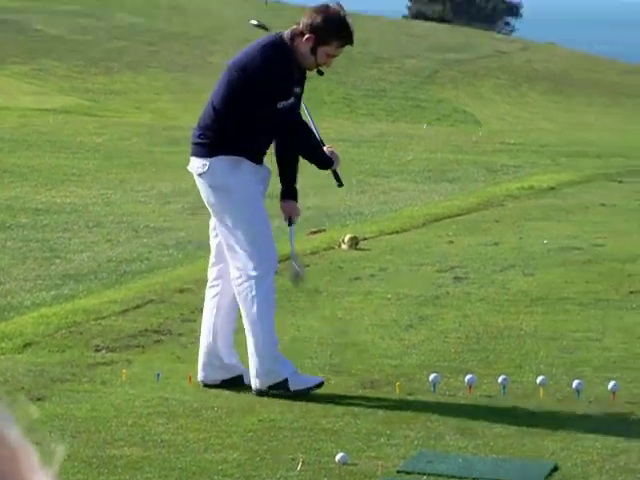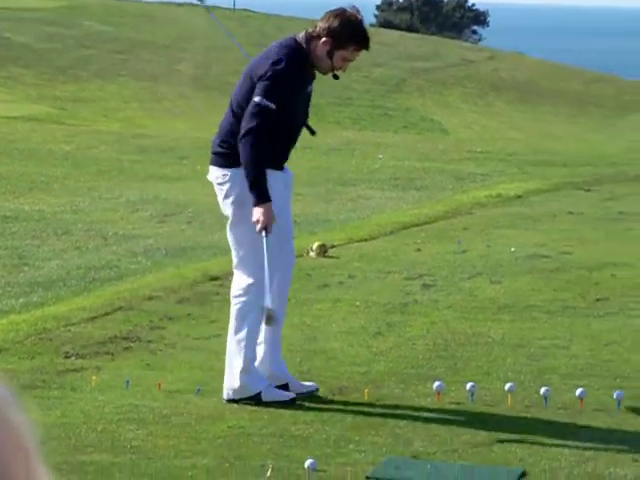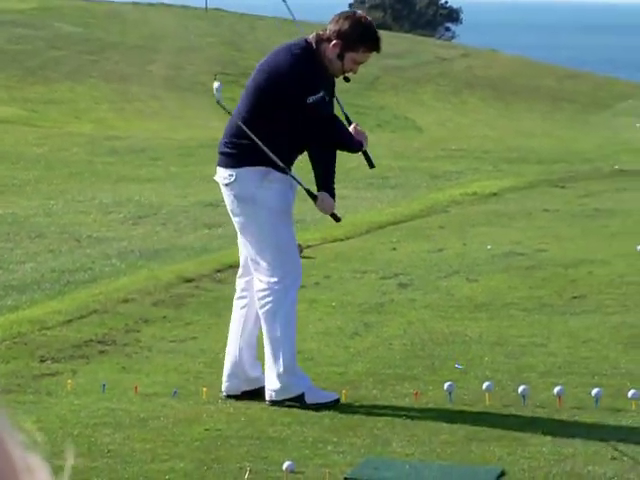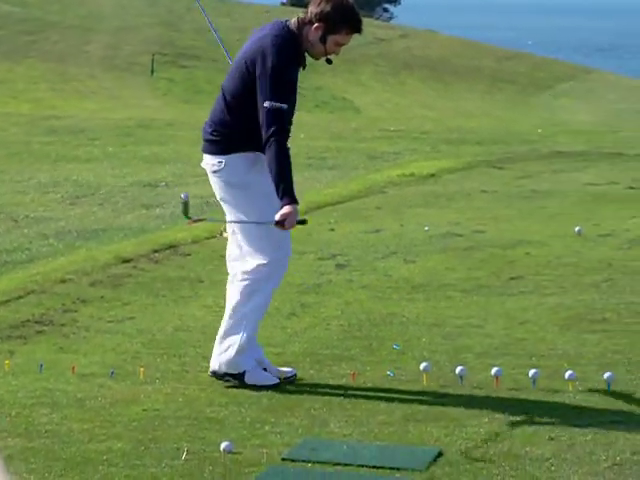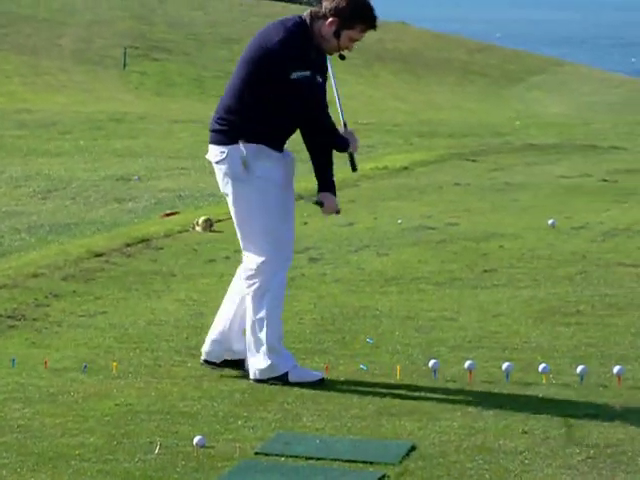
dt=0.7s
person 1, frame 1
left shoulder: (289, 64)
right shoulder: (269, 63)
left elbow: (284, 132)
right elbow: (292, 131)
left wrist: (289, 193)
right wrist: (326, 160)
left hip: (236, 163)
right hip: (223, 163)
left knee: (229, 265)
right knee: (256, 262)
left ankle: (216, 366)
right ankle: (268, 371)
person 1, frame 2
left shoulder: (298, 59)
right shoulder: (283, 66)
right elbow: (253, 132)
left wrist: (299, 122)
right wrist: (259, 200)
left hip: (268, 170)
right hip: (242, 172)
left knee: (278, 272)
right knee: (256, 274)
left ankle: (269, 372)
right ankle: (242, 382)
person 1, frame 3
left shoulder: (319, 73)
right shoulder: (293, 66)
left elbow: (321, 135)
right elbow: (327, 127)
left wrist: (325, 190)
right wrist: (355, 141)
left hip: (267, 174)
right hip: (249, 174)
left knee: (257, 275)
right knee: (279, 273)
left ankle: (241, 377)
right ankle: (285, 383)
person 1, frame 4
left shoulder: (281, 35)
right shoulder: (278, 56)
right elbow: (274, 131)
right wrist: (287, 199)
left hip: (243, 154)
right hip: (236, 158)
left knee: (250, 256)
right knee: (269, 256)
left ankle: (245, 356)
right ankle: (229, 357)
person 1, frame 5
left shoulder: (314, 52)
right shoulder: (286, 41)
left elbow: (313, 118)
right elbow: (312, 113)
left wrist: (326, 187)
right wrist: (343, 143)
left hip: (268, 151)
right hip: (242, 151)
left knee: (267, 251)
right knee: (269, 254)
left ankle: (223, 345)
right ankle: (268, 361)
